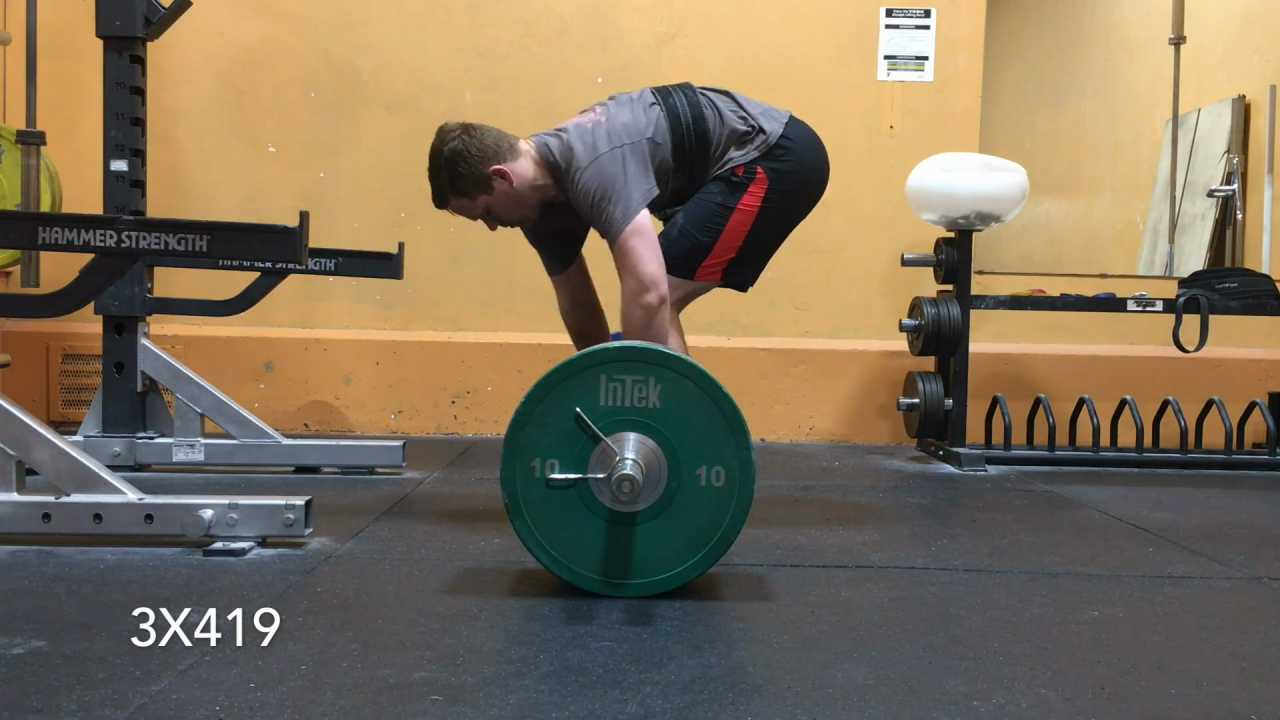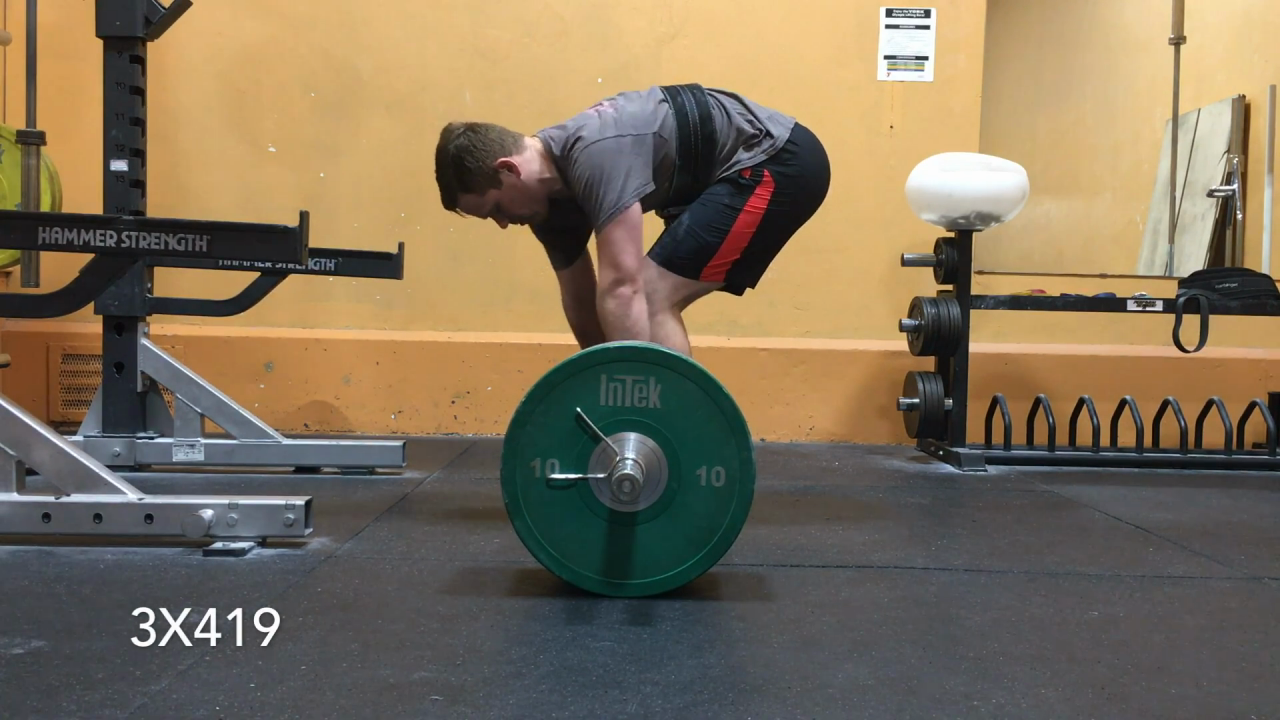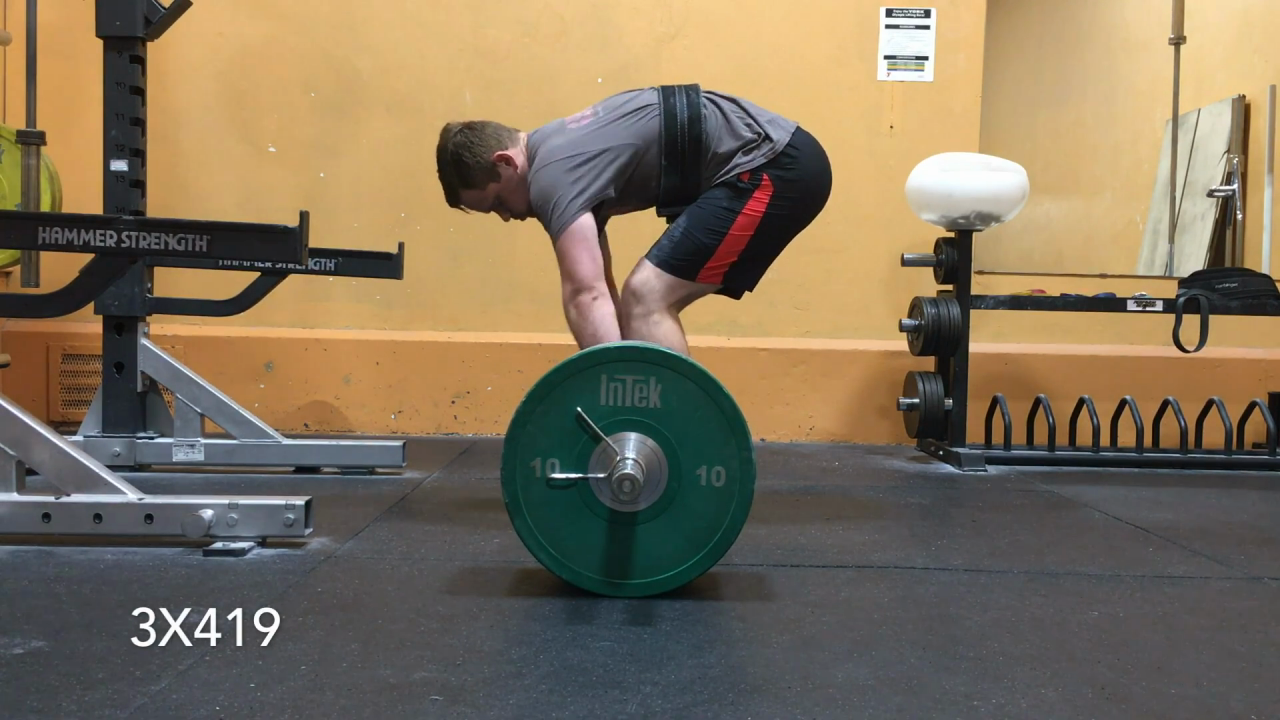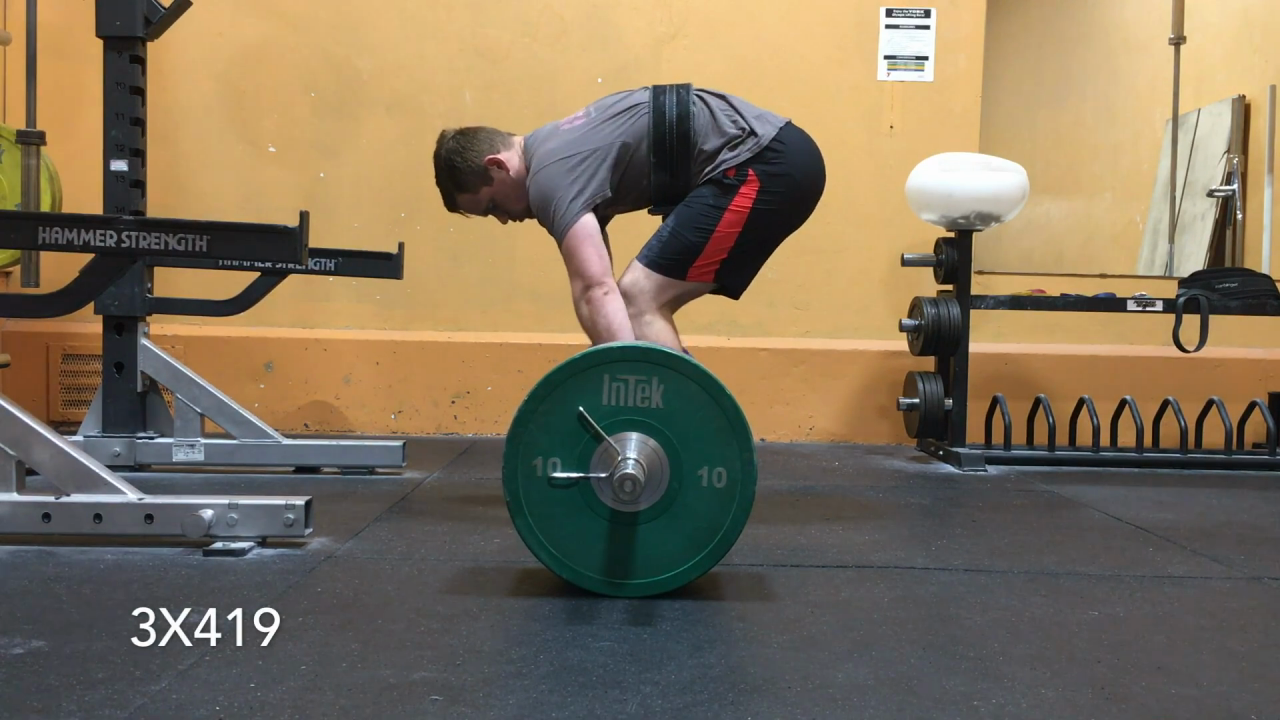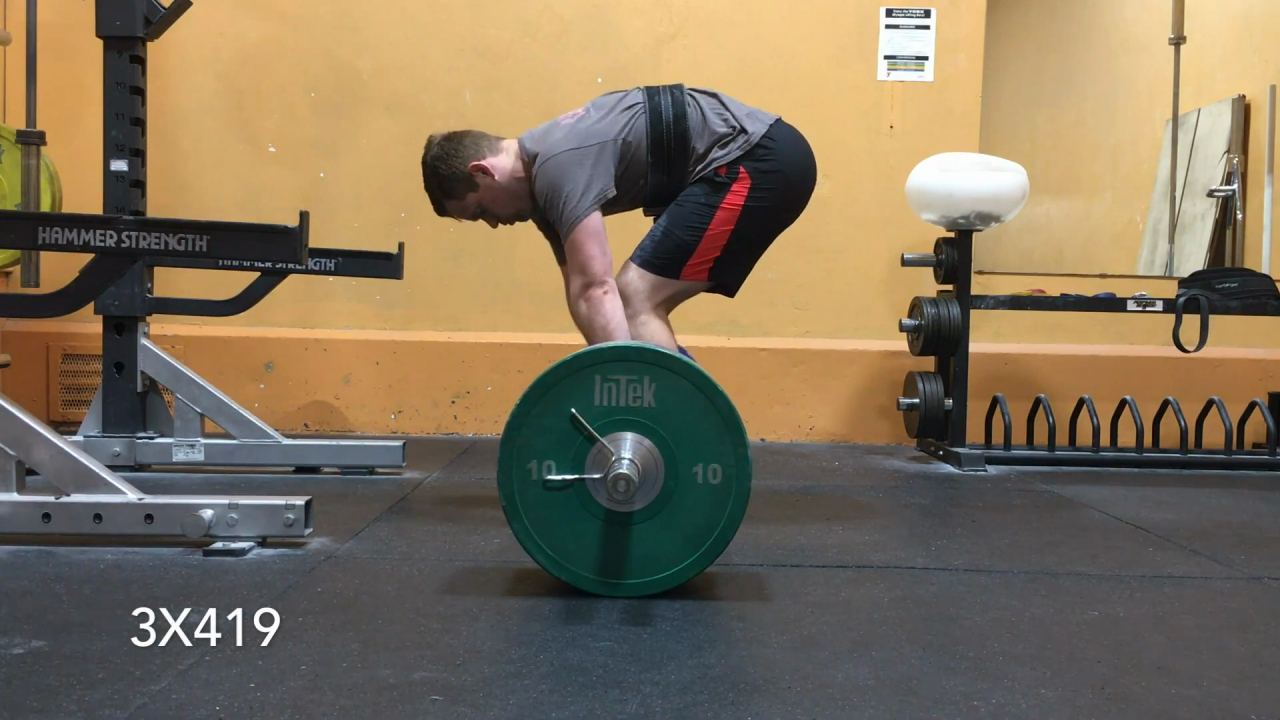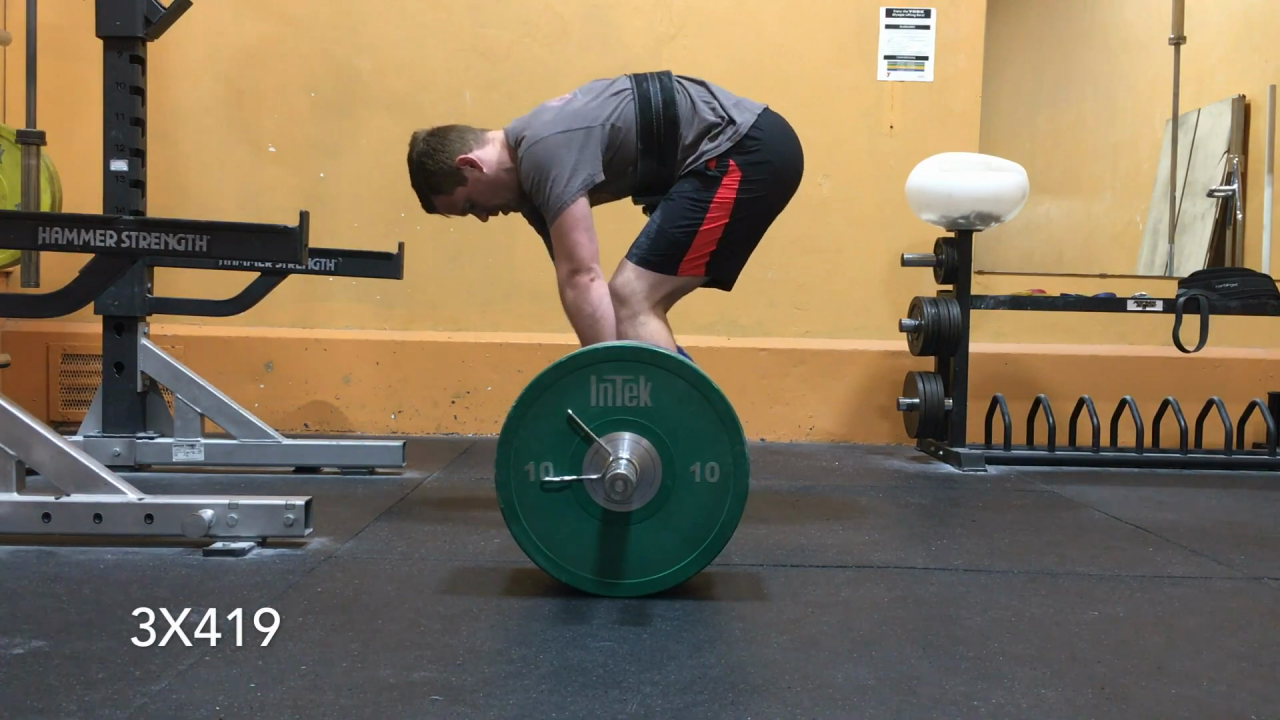
dt=0.3s
person 1, frame 1
left shoulder: (591, 167)
right shoulder: (545, 203)
left elbow: (650, 293)
right elbow: (578, 303)
left hip: (776, 156)
right hip: (768, 158)
left knee: (653, 304)
right knee: (654, 312)
person 1, frame 2
left shoulder: (594, 156)
right shoulder: (553, 194)
left elbow: (621, 288)
right elbow: (582, 297)
left hip: (778, 160)
right hip: (769, 162)
left knee: (654, 299)
right knee: (656, 302)
person 1, frame 3
left shoulder: (552, 174)
right shoulder: (563, 161)
left elbow: (585, 294)
right elbow: (596, 293)
left hip: (776, 166)
right hip: (775, 163)
left knee: (646, 300)
right knee: (651, 301)
person 1, frame 4
left shoulder: (551, 175)
right shoulder: (563, 163)
left elbow: (594, 290)
right elbow: (597, 288)
left hip: (767, 162)
right hip: (775, 159)
left knee: (639, 299)
right knee: (645, 303)
person 1, frame 5
left shoulder: (556, 167)
right shoulder: (549, 169)
left elbow: (594, 289)
right elbow: (585, 288)
left hip: (758, 160)
right hip: (765, 158)
left knee: (635, 301)
right knee: (641, 303)
person 1, frame 6
left shoulder: (543, 152)
right shoulder: (533, 164)
left elbow: (581, 276)
right elbow: (575, 278)
left hip: (748, 151)
right hip: (754, 148)
left knee: (632, 298)
right knee: (638, 300)
